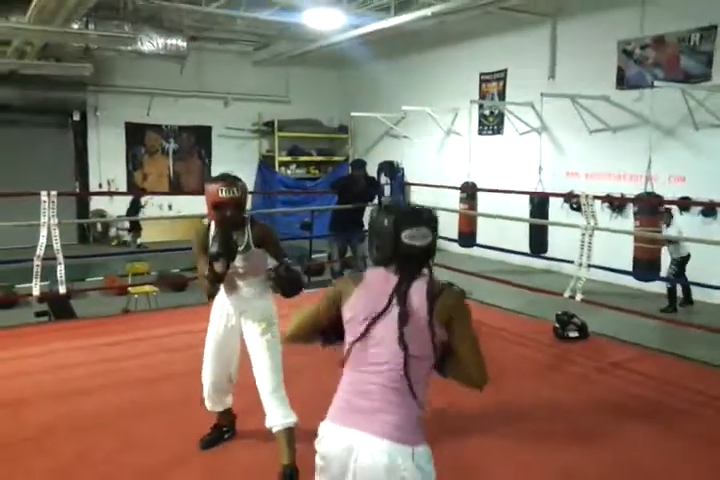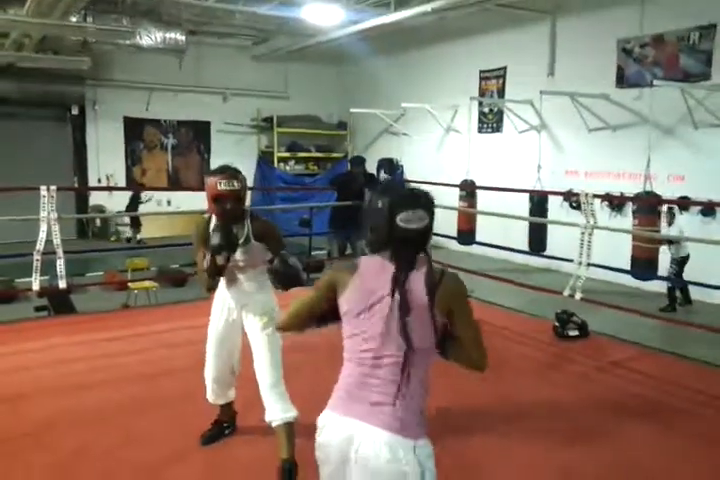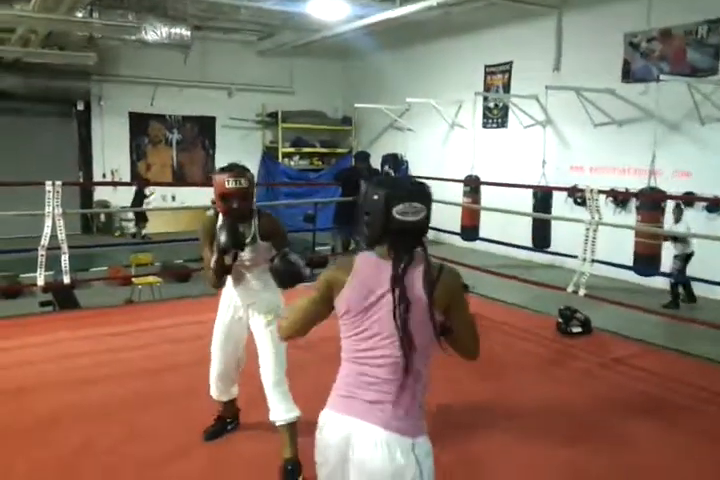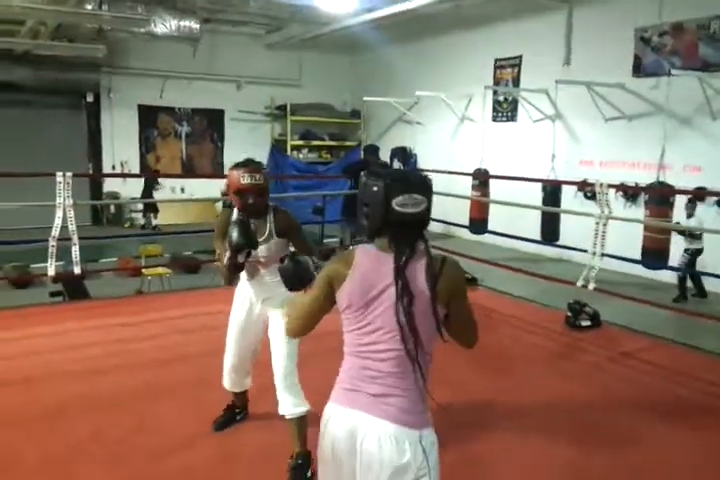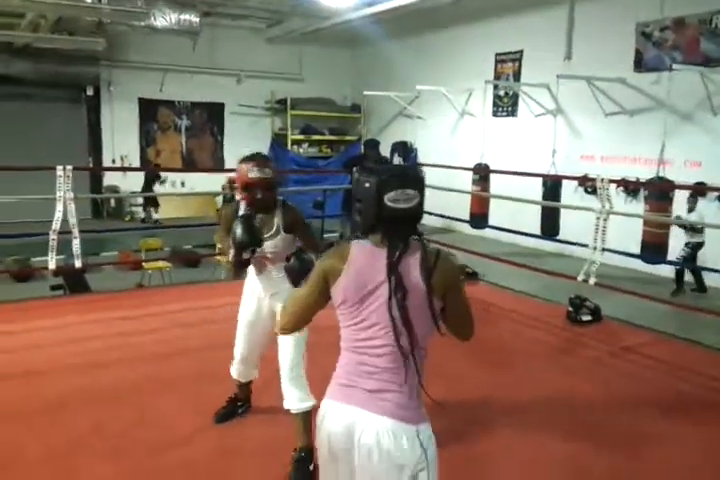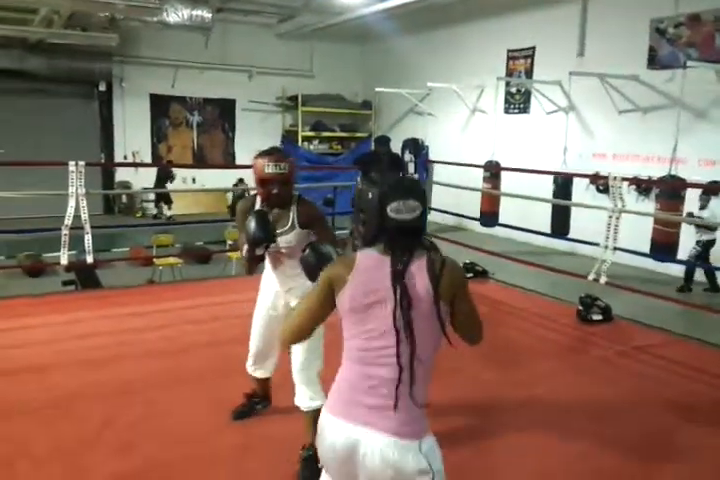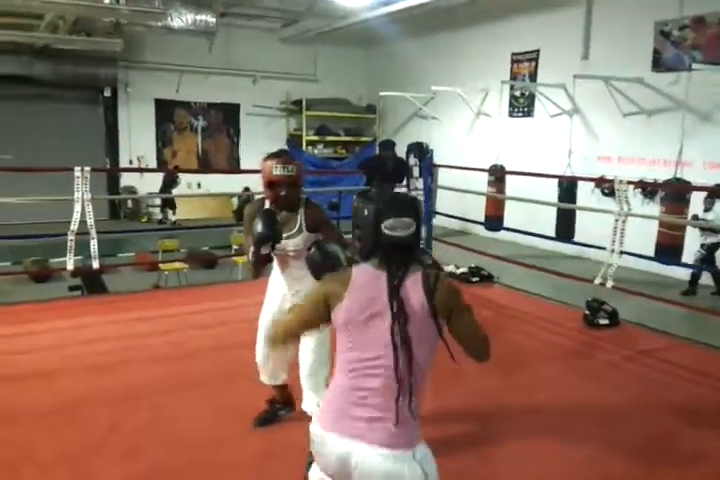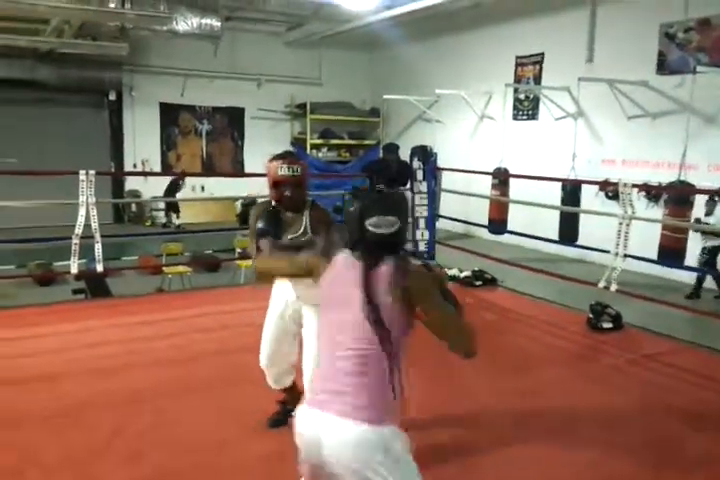
dt=0.1s
person 1, frame 1
left shoulder: (260, 232)
right shoulder: (205, 237)
left elbow: (283, 263)
right elbow: (209, 291)
left wrist: (287, 275)
right wrist: (216, 266)
left hip: (258, 309)
right hip: (224, 307)
left knee: (270, 386)
right knee: (214, 375)
right ankle: (225, 423)
person 1, frame 2
left shoulder: (260, 226)
right shoulder: (205, 230)
left elbow: (284, 257)
right elbow: (208, 284)
left wrist: (287, 267)
right wrist: (217, 258)
left hip: (259, 302)
right hip: (226, 300)
left knee: (271, 381)
right knee: (216, 369)
right ankle: (226, 418)
person 1, frame 3
left shoulder: (267, 223)
right shoulder: (212, 226)
right elbow: (214, 282)
right wrist: (222, 259)
left hip: (266, 301)
right hip: (233, 299)
left knee: (274, 379)
right knee: (221, 366)
right ankle: (229, 416)
person 1, frame 4
left shoulder: (282, 220)
right shoulder: (226, 222)
left elbow: (309, 256)
right elbow: (228, 277)
left hip: (280, 296)
right hip: (248, 293)
left knee: (285, 374)
right knee: (235, 359)
right ankle: (238, 406)
person 1, frame 5
left shoulder: (289, 216)
right shoulder: (233, 215)
left elbow: (316, 252)
right elbow: (235, 270)
right wrist: (240, 251)
left hip: (290, 291)
right hip: (257, 287)
left knee: (291, 368)
right knee: (244, 351)
left ankle: (304, 451)
right ankle: (241, 398)
person 1, frame 6
left shoulder: (305, 210)
right shoulder: (247, 209)
left elbow: (333, 247)
right elbow: (248, 267)
right wrist: (254, 247)
left hip: (306, 287)
right hip: (273, 282)
left knee: (304, 366)
right knee: (259, 347)
left ankle: (312, 448)
right ankle: (260, 395)
person 1, frame 7
left shoulder: (313, 213)
right shoulder: (255, 212)
left elbow: (342, 248)
right elbow: (255, 270)
right wrist: (260, 249)
left hip: (312, 289)
right hip: (280, 287)
left knee: (312, 370)
right knee: (267, 354)
right ankle: (282, 399)
person 1, frame 8
left shoulder: (317, 215)
right shoulder: (260, 213)
right wrist: (263, 245)
left hip: (316, 296)
right hip: (285, 290)
left knee: (314, 371)
right knee: (271, 360)
right ankle: (291, 401)
person 2, frame 1
left shoulder: (351, 286)
right shoulder: (446, 299)
left elbow: (291, 333)
right elbow: (477, 377)
left hip: (337, 434)
right hip: (395, 449)
person 2, frame 2
left shoulder: (345, 275)
right shoulder: (445, 286)
left elbow: (285, 322)
right elbow: (477, 361)
left hip: (336, 425)
right hip: (395, 443)
person 2, frame 3
left shoulder: (342, 272)
right shoulder: (442, 280)
left elbow: (287, 330)
right elbow: (470, 350)
left hip: (335, 423)
right hip: (394, 439)
person 2, frame 4
left shoulder: (343, 265)
right shoulder: (444, 272)
left elbow: (294, 327)
right elbow: (468, 338)
left hip: (340, 417)
right hip: (400, 433)
person 2, frame 5
left shoulder: (337, 259)
right shoulder: (438, 266)
left elbow: (286, 324)
right elbow: (464, 332)
left hip: (336, 414)
right hip: (396, 428)
person 2, frame 6
left shoulder: (343, 269)
right shoulder: (445, 272)
left elbow: (291, 334)
right elbow: (473, 336)
left hip: (337, 425)
right hip: (399, 440)
person 2, frame 7
left shoulder: (340, 283)
right shoulder: (437, 287)
left elbow: (277, 336)
right elbow: (481, 352)
left hip: (330, 436)
right hip: (391, 454)
person 2, frame 8
left shoulder: (330, 262)
right shoulder: (410, 277)
left elbow: (265, 264)
right elbow: (466, 347)
right wrist: (439, 289)
left hip: (312, 420)
right hip: (365, 435)
